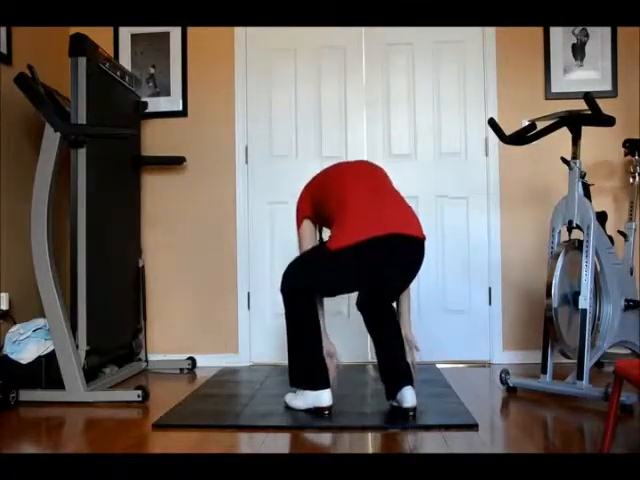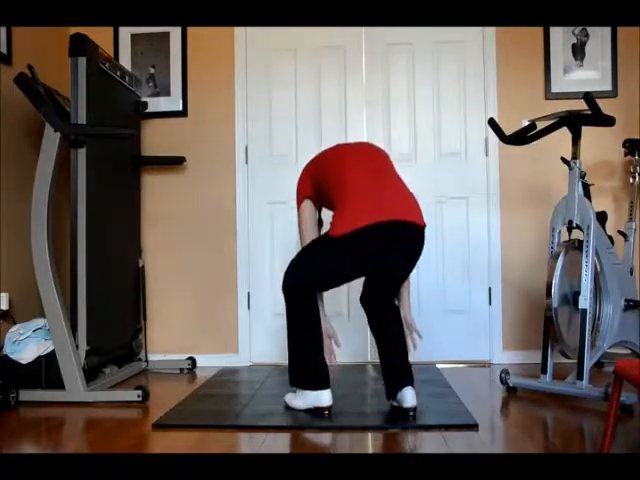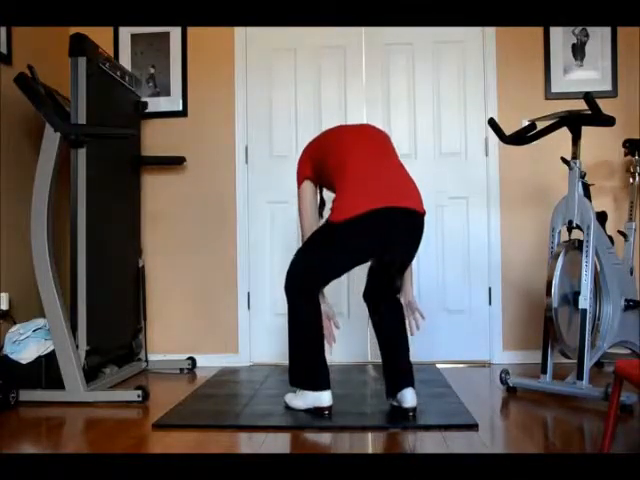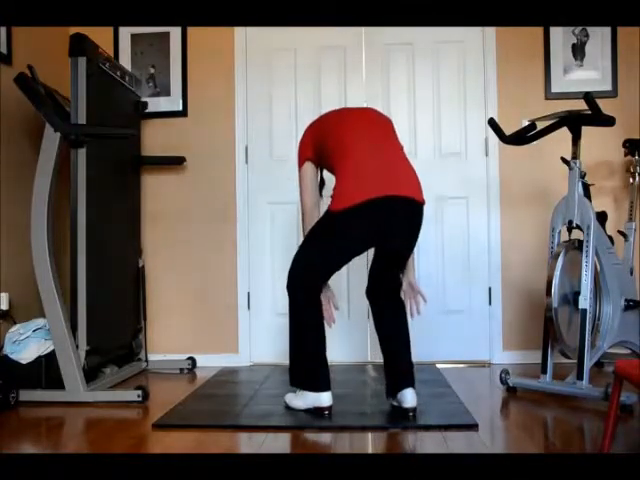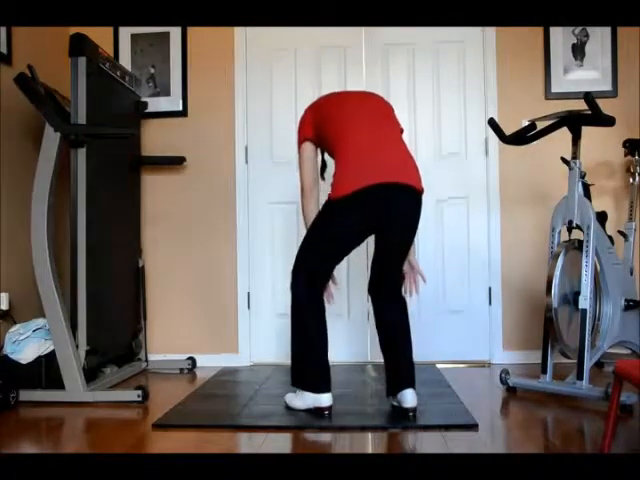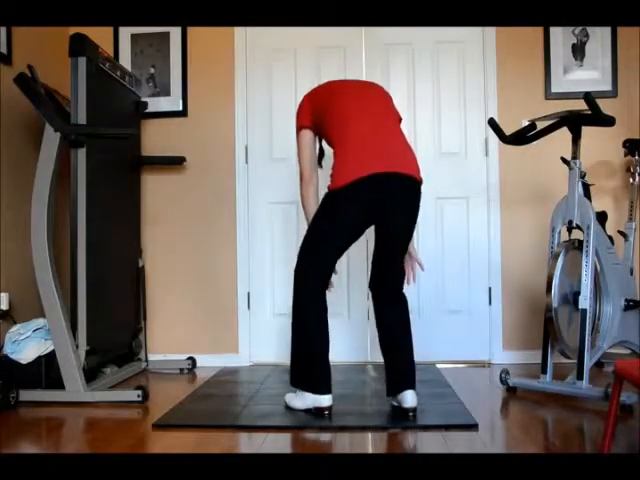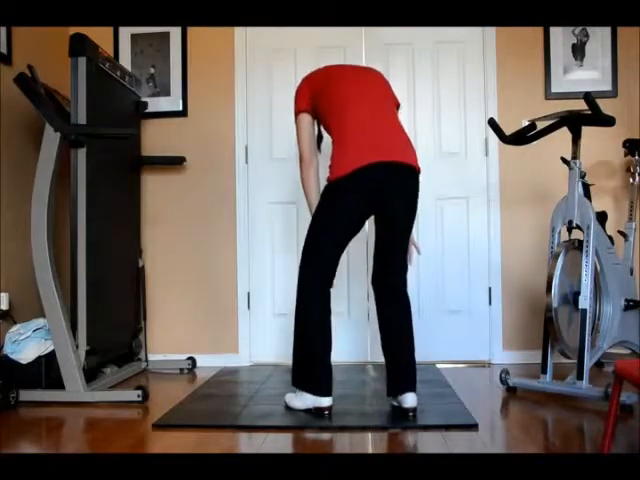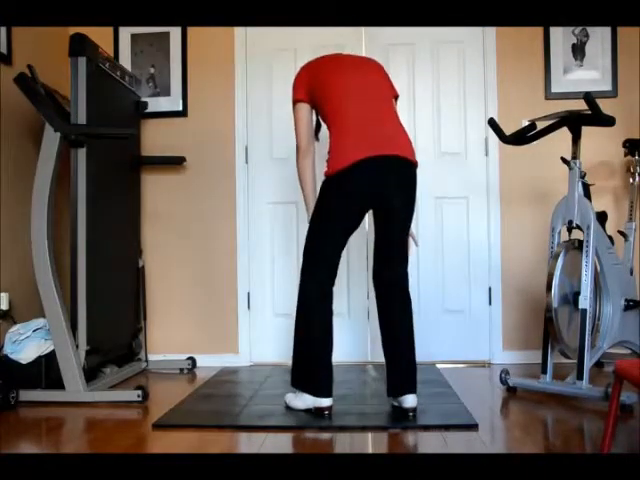
dt=0.3s
person 1, frame 1
left shoulder: (312, 192)
right shoulder: (374, 172)
left elbow: (313, 268)
left wrist: (322, 338)
right wrist: (404, 325)
left hip: (360, 245)
right hip: (413, 244)
left knee: (294, 285)
right knee: (377, 303)
left ankle: (315, 390)
right ankle: (402, 389)
person 1, frame 2
left shoulder: (312, 172)
right shoulder: (375, 153)
left elbow: (312, 250)
left wrist: (322, 319)
right wrist: (404, 308)
left hip: (360, 230)
right hip: (412, 229)
left knee: (296, 284)
right knee: (379, 299)
left ankle: (315, 389)
right ankle: (403, 389)
person 1, frame 3
left shoulder: (312, 153)
right shoulder: (377, 136)
left elbow: (311, 232)
left wrist: (320, 299)
right wrist: (406, 289)
left hip: (359, 216)
right hip: (412, 215)
left knee: (299, 283)
right knee: (382, 293)
left ankle: (315, 390)
right ankle: (403, 389)
person 1, frame 4
left shoulder: (314, 133)
right shoulder: (379, 119)
left elbow: (311, 212)
left wrist: (321, 282)
right wrist: (407, 273)
left hip: (358, 204)
right hip: (411, 202)
left knee: (302, 282)
right knee: (385, 290)
left ankle: (315, 390)
right ankle: (404, 389)
person 1, frame 5
left shoulder: (314, 114)
right shoulder: (380, 104)
left elbow: (309, 190)
left wrist: (322, 259)
right wrist: (408, 253)
left hip: (357, 192)
right hip: (409, 190)
left knee: (306, 280)
right knee: (387, 287)
left ankle: (315, 391)
right ankle: (404, 389)
person 1, frame 6
left shoulder: (312, 101)
right shoulder: (378, 92)
left elbow: (308, 176)
left wrist: (319, 238)
right wrist: (405, 240)
left hip: (356, 183)
right hip: (407, 179)
left knee: (310, 278)
right knee: (389, 285)
left ankle: (316, 391)
right ankle: (404, 389)
person 1, frame 7
left shoulder: (310, 85)
right shoulder: (376, 77)
left elbow: (308, 159)
left wrist: (319, 219)
right wrist: (401, 226)
left hip: (355, 173)
right hip: (405, 170)
left knee: (315, 277)
right knee: (392, 282)
left ankle: (316, 391)
right ankle: (405, 390)
person 1, frame 8
left shoulder: (309, 73)
right shoulder: (374, 67)
left elbow: (305, 149)
left wrist: (313, 213)
right wrist: (399, 218)
left hip: (352, 168)
right hip: (401, 163)
left knee: (318, 277)
right knee: (393, 279)
left ankle: (315, 391)
right ankle: (405, 391)
